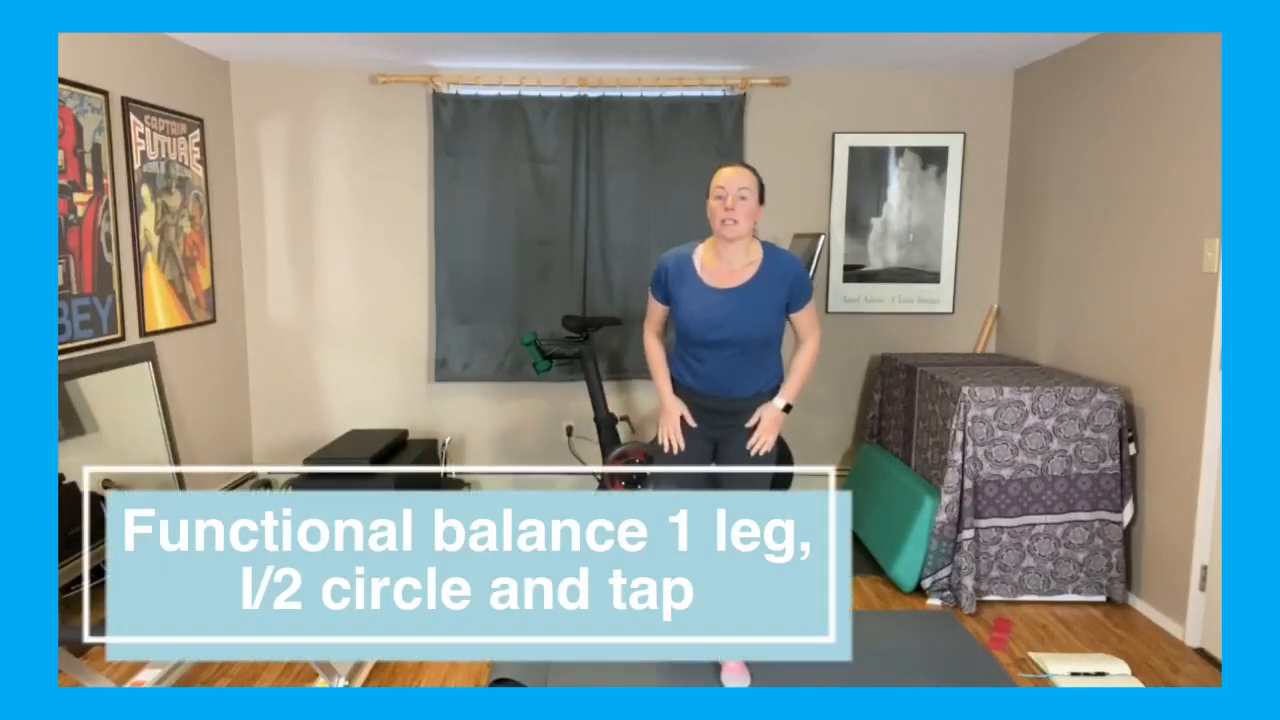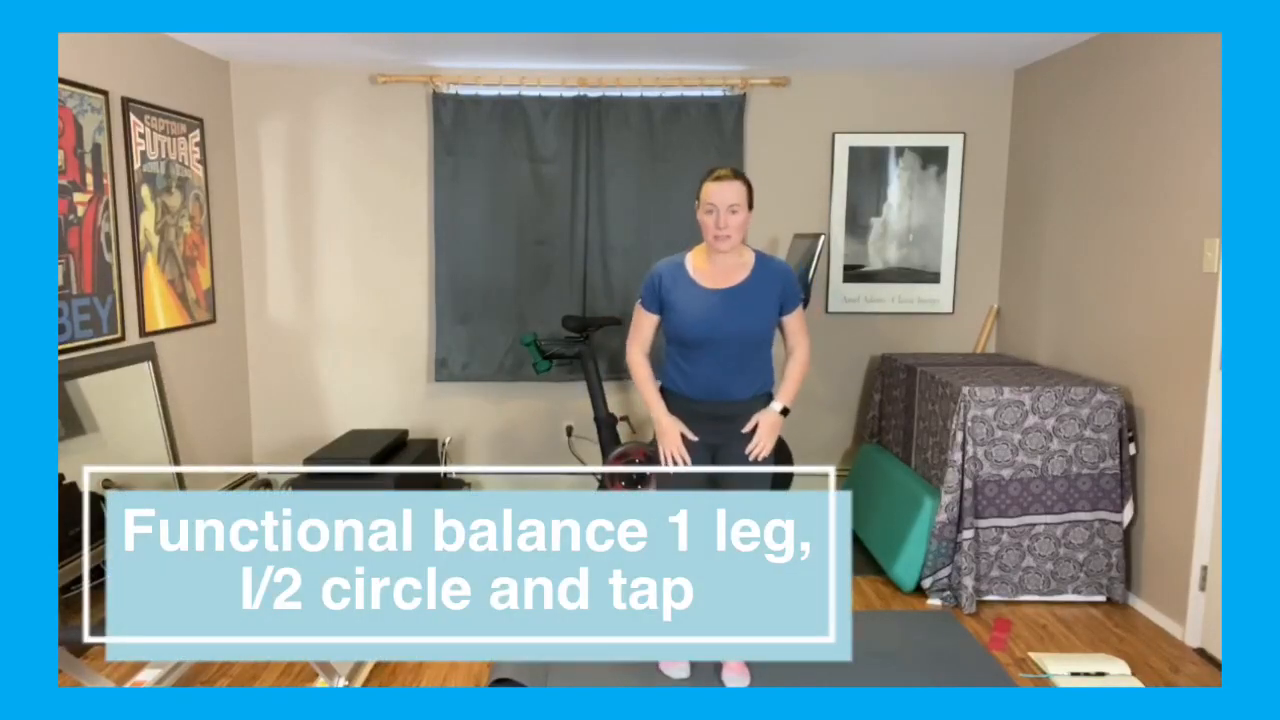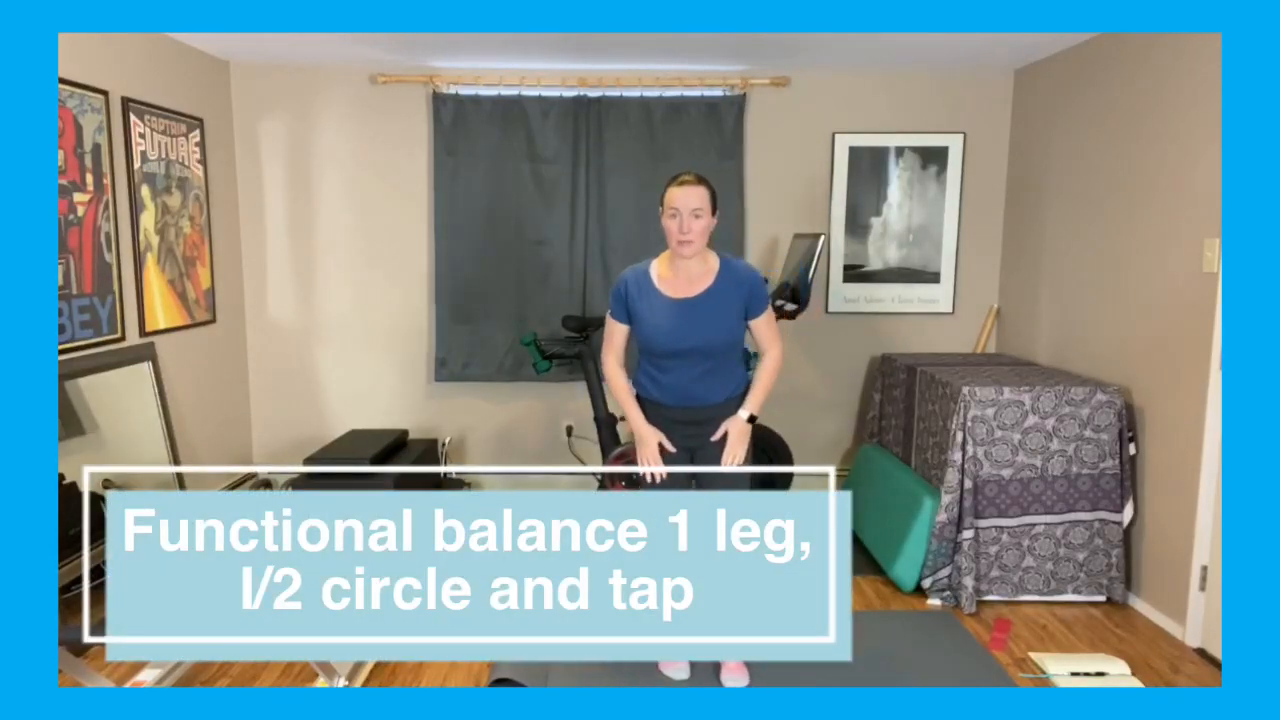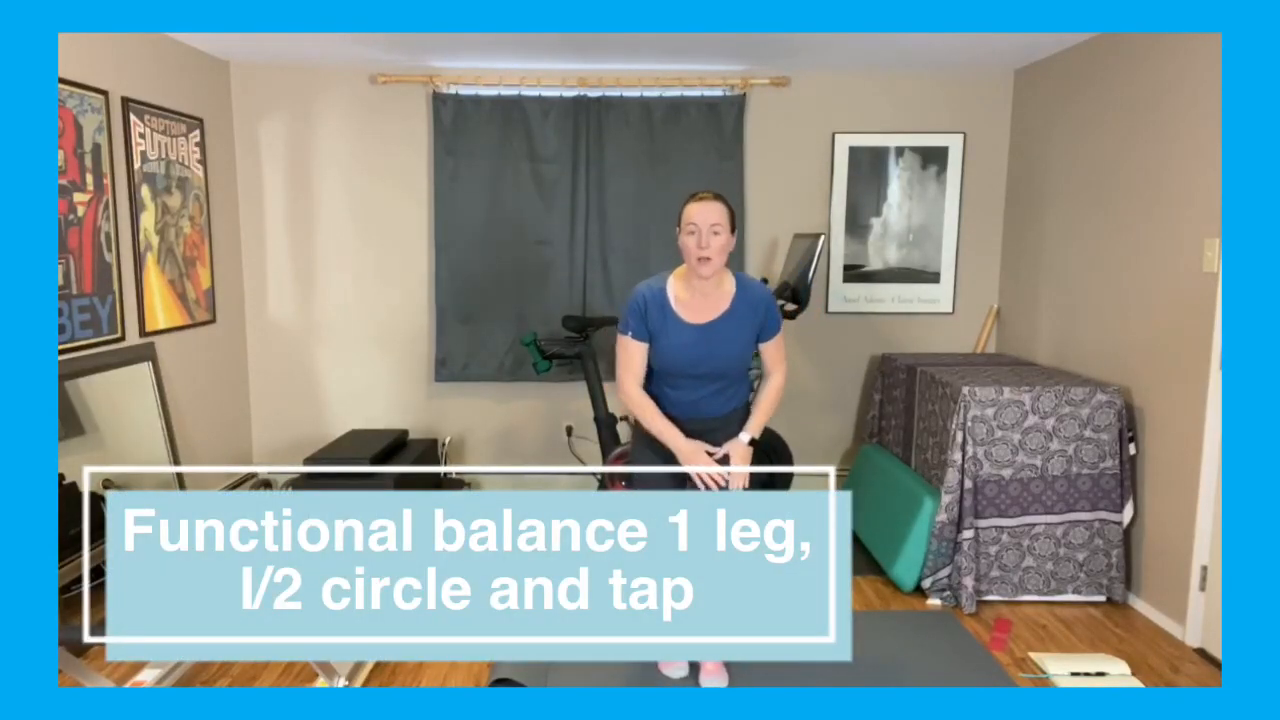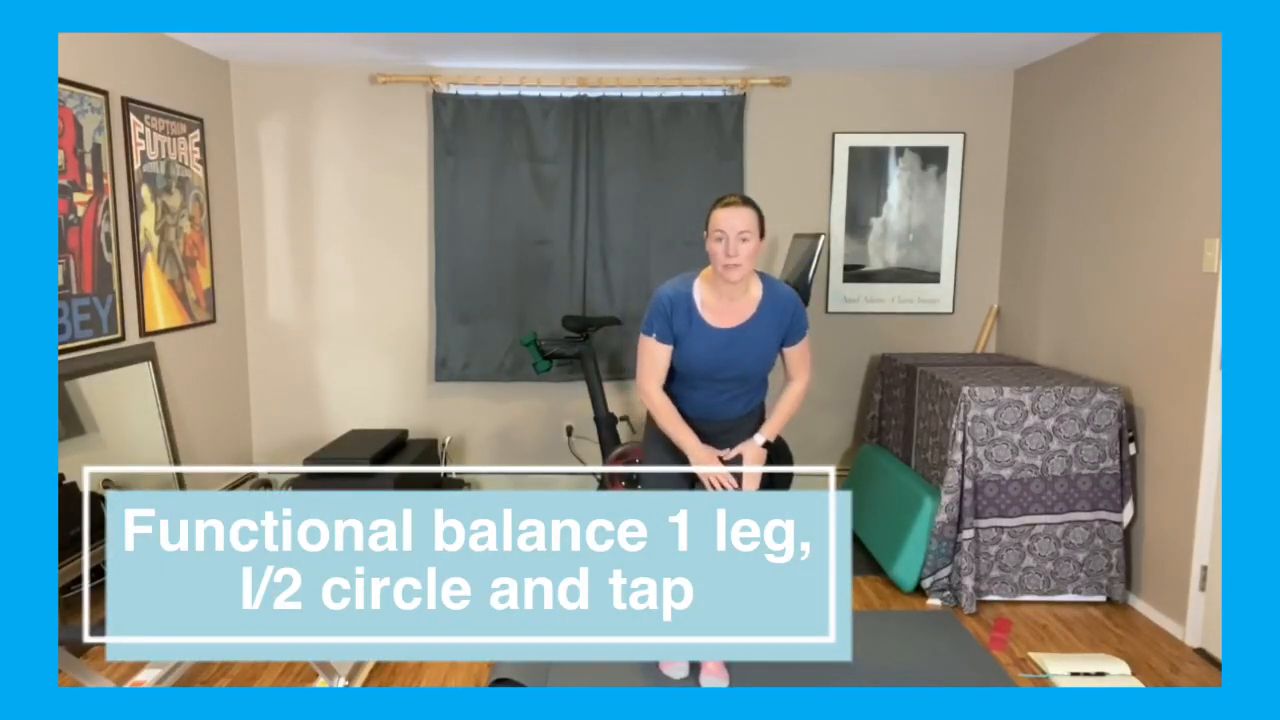
dt=0.7s
person 1, frame 1
left shoulder: (785, 270)
right shoulder: (674, 266)
left elbow: (809, 339)
right elbow: (652, 332)
left wrist: (782, 405)
right wrist: (667, 398)
left hip: (752, 416)
right hip: (689, 410)
person 1, frame 2
left shoulder: (777, 277)
right shoulder: (666, 276)
left elbow: (799, 347)
right elbow: (636, 351)
left wrist: (779, 409)
right wrist: (660, 417)
left hip: (747, 423)
right hip: (684, 421)
person 1, frame 3
left shoulder: (742, 280)
right shoulder: (633, 284)
left elbow: (772, 352)
right elbow: (612, 360)
left wrist: (746, 417)
right wrist: (639, 426)
left hip: (723, 425)
right hip: (660, 426)
person 1, frame 4
left shoulder: (756, 300)
right shoulder: (647, 299)
left elbow: (776, 374)
right elbow: (629, 386)
left wrist: (747, 439)
right wrist: (680, 447)
left hip: (725, 435)
right hip: (660, 436)
person 1, frame 5
left shoulder: (783, 304)
right shoulder: (672, 299)
left elbow: (799, 379)
right elbow: (649, 385)
left wrist: (761, 442)
right wrist: (694, 451)
left hip: (740, 434)
right hip: (673, 433)
